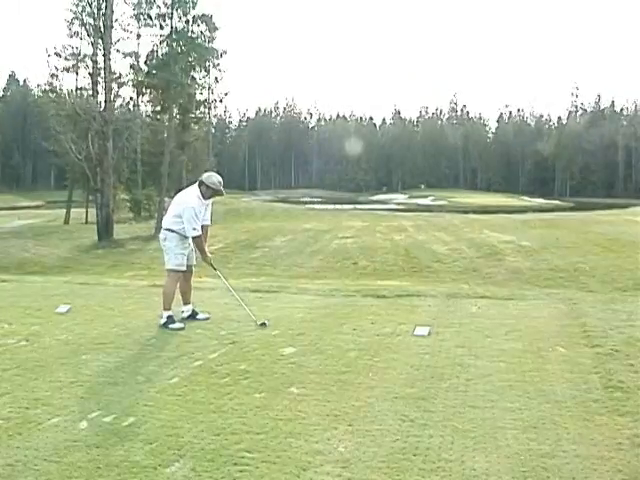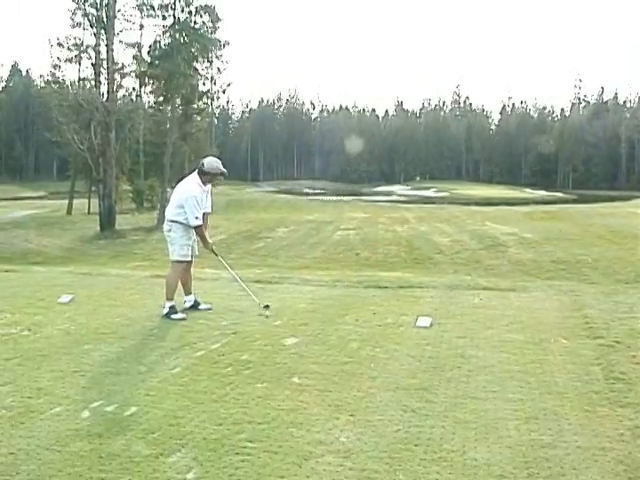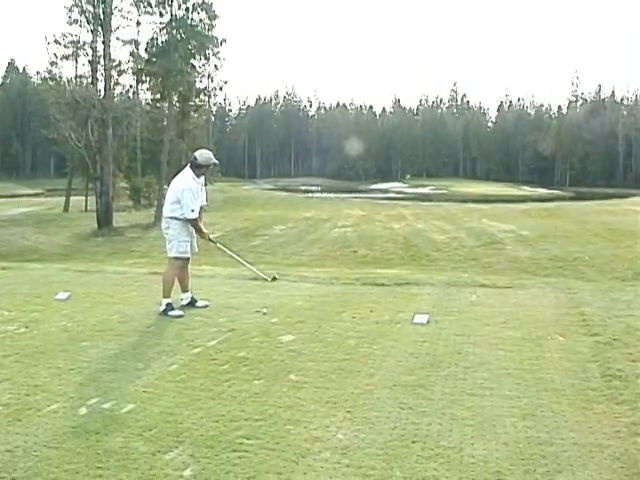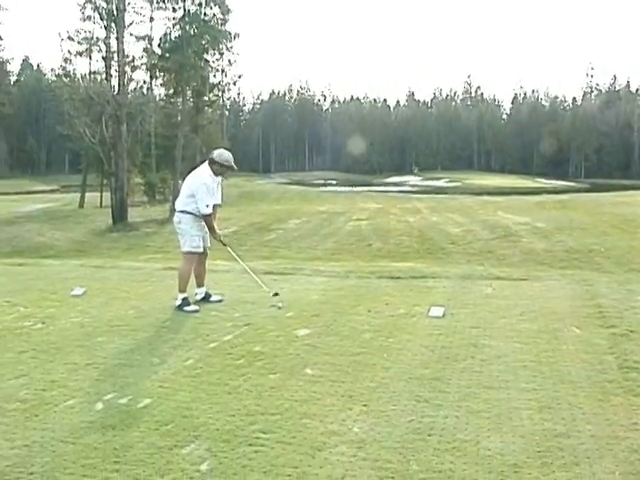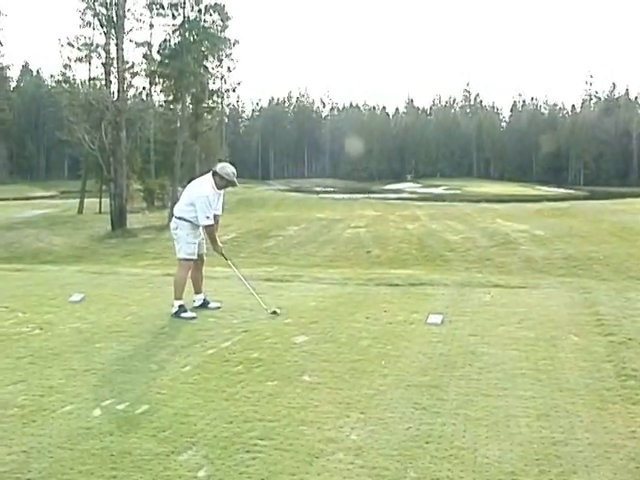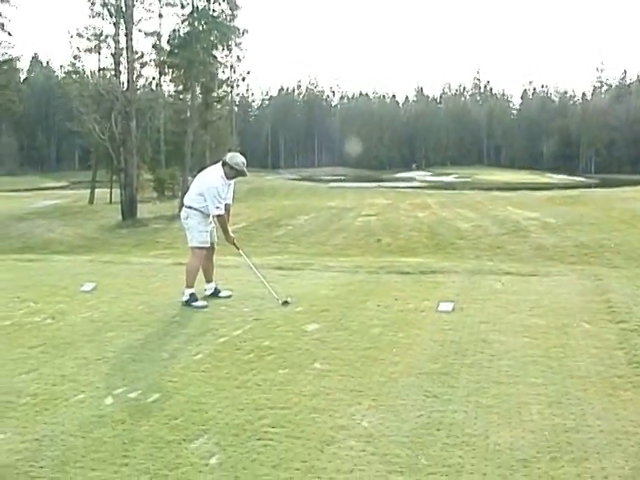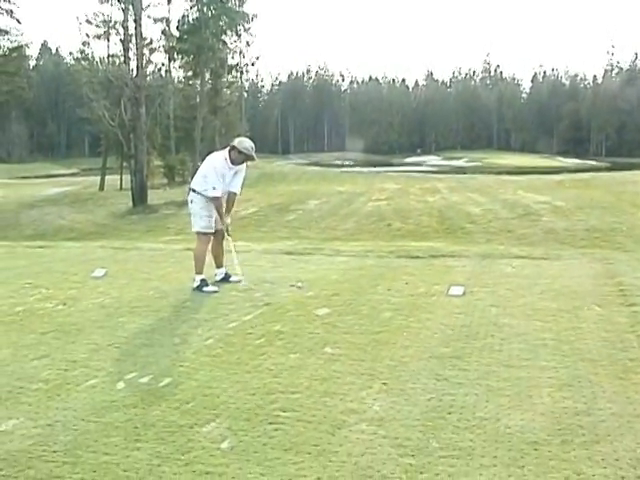
dt=0.4s
person 1, frame 1
left shoulder: (205, 196)
right shoulder: (191, 202)
left elbow: (205, 223)
right elbow: (195, 233)
left wrist: (205, 248)
right wrist: (204, 254)
left hip: (184, 236)
right hip: (173, 236)
left knee: (187, 273)
right knee: (174, 276)
left ankle: (188, 311)
right ankle: (166, 317)
person 1, frame 2
left shoulder: (205, 184)
right shoulder: (192, 190)
left elbow: (205, 211)
right elbow: (195, 222)
left wrist: (206, 234)
right wrist: (205, 241)
left hip: (187, 226)
right hip: (177, 227)
left knee: (187, 265)
right knee: (178, 265)
left ankle: (190, 301)
right ankle: (169, 307)
person 1, frame 3
left shoulder: (198, 177)
right shoulder: (187, 184)
left elbow: (200, 204)
right elbow: (192, 215)
left wrist: (201, 226)
right wrist: (201, 231)
left hip: (185, 223)
right hip: (176, 224)
left knee: (185, 262)
right knee: (175, 263)
left ankle: (187, 298)
right ankle: (165, 304)
person 1, frame 4
left shoulder: (216, 176)
right shoulder: (203, 180)
left elbow: (215, 203)
right elbow: (206, 211)
left wrist: (213, 226)
right wrist: (213, 231)
left hip: (198, 218)
right hip: (187, 219)
left knee: (202, 256)
right knee: (190, 258)
left ankle: (201, 293)
right ankle: (181, 299)
person 1, frame 5
left shoulder: (217, 186)
right shoulder: (204, 191)
left elbow: (216, 214)
right elbow: (207, 222)
left wrist: (216, 238)
right wrist: (215, 243)
left hip: (195, 225)
right hip: (183, 225)
left knee: (199, 262)
right knee: (185, 265)
left ankle: (199, 299)
right ankle: (177, 306)
person 1, frame 6
left shoulder: (227, 176)
right shoulder: (214, 181)
left elbow: (227, 204)
right elbow: (219, 212)
left wrist: (227, 227)
right wrist: (227, 233)
left hip: (205, 215)
right hip: (194, 214)
left knee: (209, 251)
right knee: (198, 253)
left ankle: (211, 288)
right ankle: (188, 295)
person 1, frame 7
left shoulder: (241, 166)
right shoulder: (216, 162)
left elbow: (233, 192)
right elbow: (214, 194)
left wrist: (227, 215)
right wrist: (222, 218)
left hip: (216, 202)
right hip: (200, 199)
left knee: (219, 236)
right knee: (204, 239)
left ankle: (221, 273)
right ankle: (199, 280)
